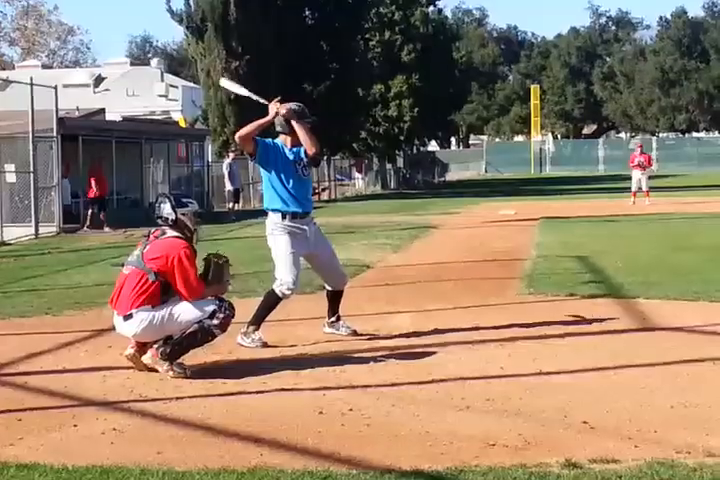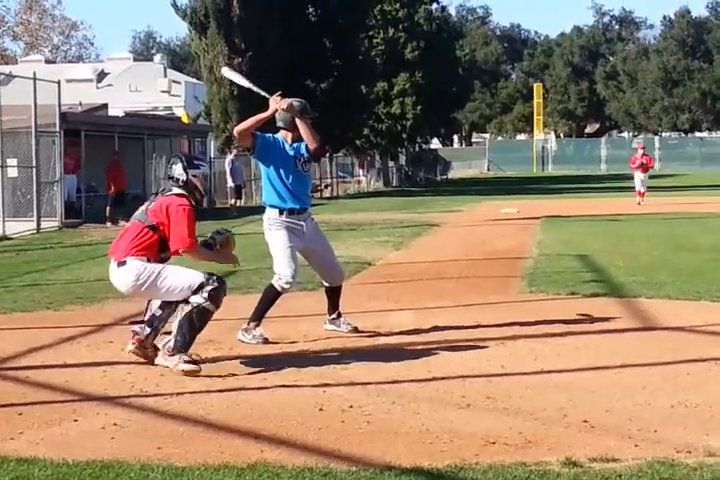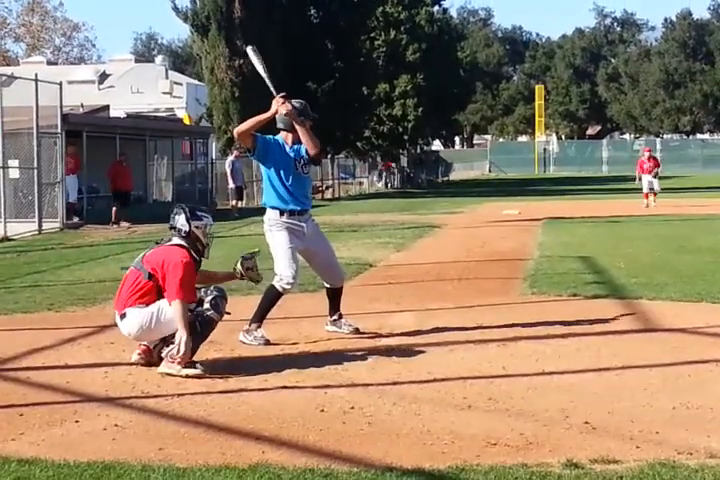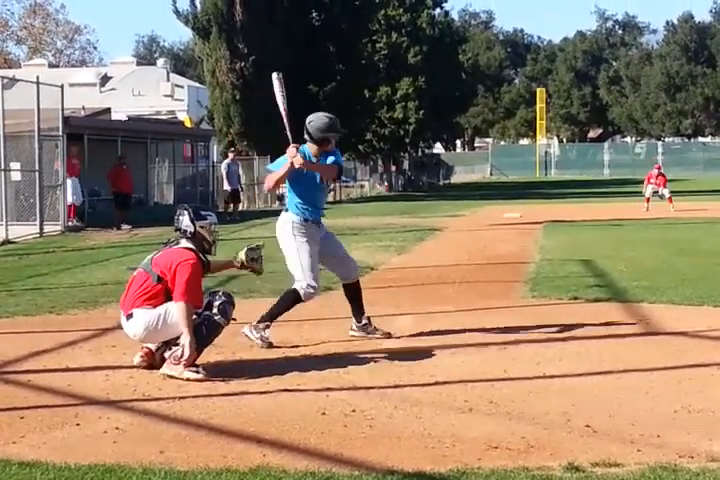
dt=1s
person 1, frame 1
left shoulder: (303, 152)
right shoulder: (268, 148)
left elbow: (314, 150)
right elbow: (240, 138)
left wrist: (292, 118)
right wrist: (270, 118)
left hip: (308, 224)
right hip: (282, 225)
left knee: (337, 277)
right knee: (286, 283)
left ankle: (333, 320)
right ankle: (249, 331)
person 1, frame 2
left shoulder: (304, 147)
right shoulder: (268, 144)
left elbow: (316, 146)
right elbow: (239, 133)
left wrist: (294, 114)
right wrist: (269, 112)
left hip: (305, 219)
right hip: (279, 221)
left knee: (334, 272)
right knee: (285, 277)
left ankle: (333, 317)
right ankle: (250, 327)
person 1, frame 3
left shoulder: (303, 148)
right shoulder: (268, 145)
left elbow: (316, 151)
right elbow: (239, 133)
left wrist: (295, 118)
right wrist: (271, 112)
left hip: (306, 221)
right hip: (279, 222)
left knee: (334, 273)
right knee: (286, 277)
left ankle: (334, 319)
right ankle: (251, 328)
person 1, frame 4
left shoulder: (332, 156)
right shoulder: (293, 155)
left elbow: (332, 173)
right elbow: (269, 186)
left wrist: (307, 164)
right wrist: (289, 165)
left hip: (315, 226)
right hip: (294, 227)
left knee: (349, 271)
right knee: (307, 286)
left ankle: (361, 323)
right ankle: (260, 326)
person 2, frame 1
left shoulder: (152, 239)
right shoulder: (179, 246)
right elbow: (195, 294)
left wrist: (207, 283)
right wrist: (219, 288)
left hip: (123, 318)
right hip: (141, 320)
left knee: (180, 301)
right knee: (223, 310)
left ankle: (141, 346)
right ankle: (162, 354)
person 2, frame 2
left shoulder: (163, 199)
right shoulder: (181, 205)
left elbow: (173, 245)
right elbow: (187, 248)
left wrist: (208, 247)
right wrist: (219, 257)
left hip: (121, 268)
right hip: (135, 269)
left knee: (178, 288)
right knee: (212, 286)
left ankle: (142, 338)
right ankle: (172, 352)
person 2, frame 3
left shoulder: (169, 249)
right shoulder: (180, 257)
left elbow: (198, 276)
right elbow: (178, 299)
left wrist: (236, 274)
right wrist: (185, 337)
left hip: (128, 317)
right hip: (138, 319)
left knee: (196, 297)
right knee: (214, 298)
left ankle: (151, 349)
right ankle: (175, 360)
person 2, frame 4
left shoulder: (174, 250)
right shoulder: (188, 258)
left elbow: (203, 268)
right elbow: (182, 301)
left wrist: (236, 263)
right wrist: (189, 339)
left hip: (133, 318)
right hip: (145, 322)
right knee: (222, 303)
left ankle: (154, 351)
right ankle: (177, 362)
